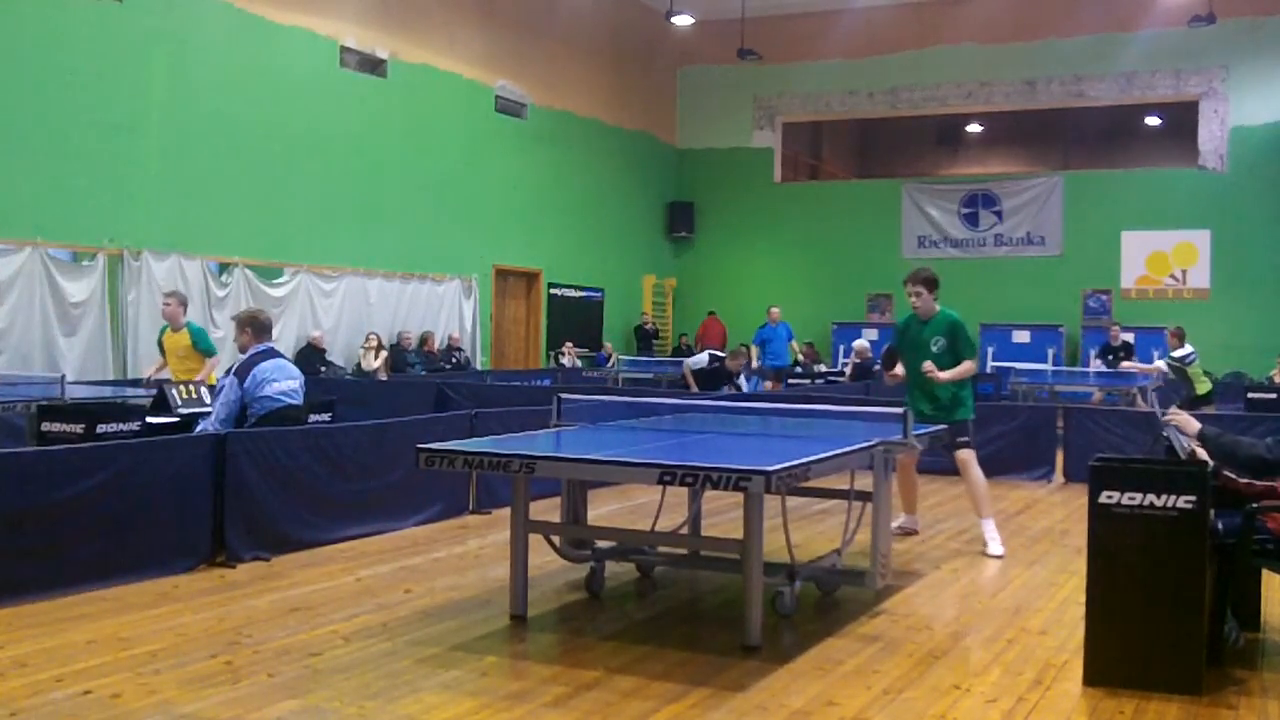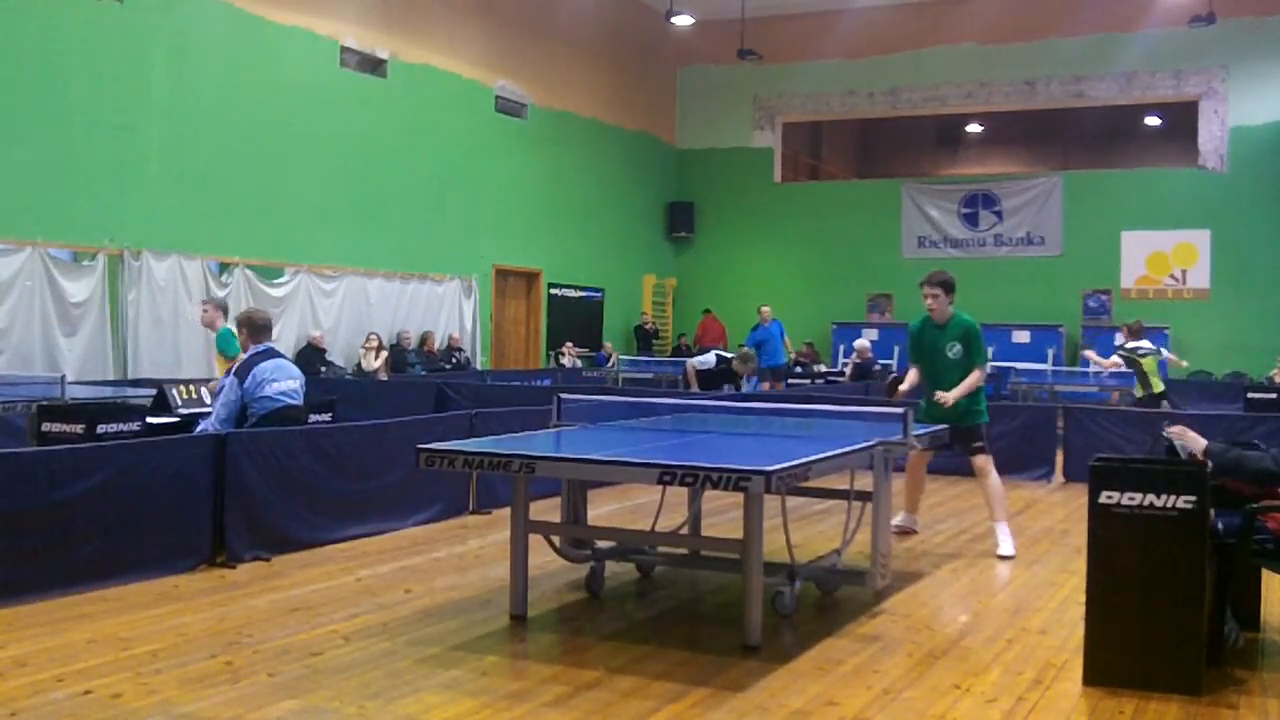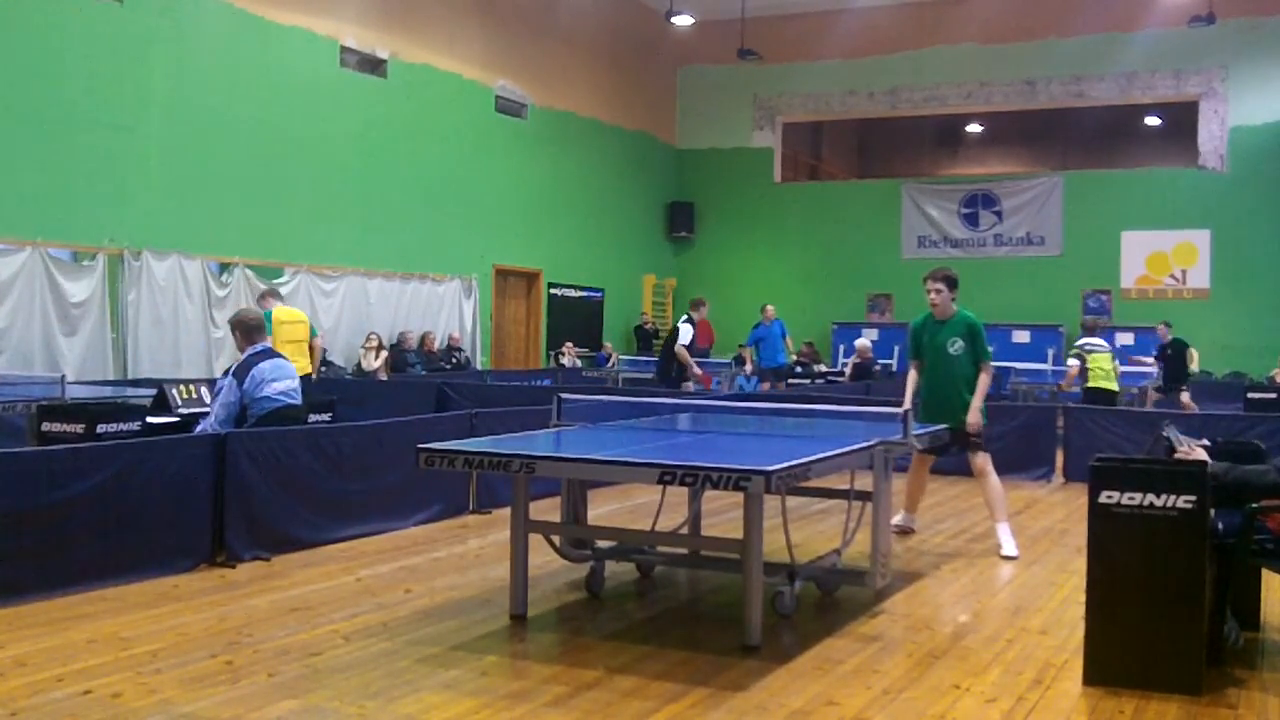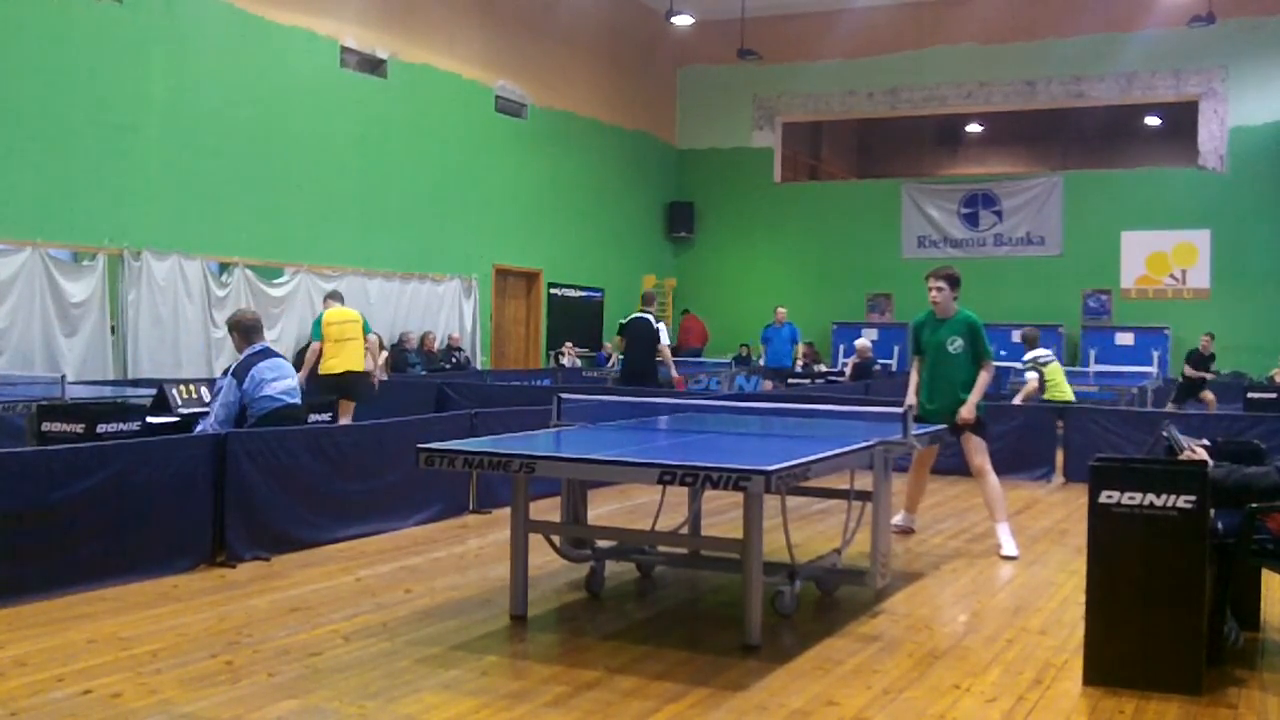
dt=0.4s
person 1, frame 1
left shoulder: (952, 322)
right shoulder: (904, 325)
left elbow: (971, 364)
right elbow: (903, 362)
left wrist: (942, 376)
right wrist: (896, 374)
left hip: (953, 405)
right hip: (918, 405)
left knee: (966, 460)
right knee: (904, 460)
left ankle: (990, 532)
right ankle: (909, 519)
person 1, frame 2
left shoulder: (968, 327)
right shoulder: (917, 328)
left elbow: (980, 372)
right elbow: (916, 367)
left wrist: (953, 394)
right wrist: (906, 385)
left hip: (967, 410)
right hip: (932, 410)
left knee: (983, 465)
right knee: (915, 460)
left ankle: (1004, 535)
right ankle: (908, 518)
person 1, frame 3
left shoulder: (970, 324)
right shoulder: (919, 326)
left elbow: (986, 369)
left wrist: (976, 407)
right wrist: (908, 399)
left hip: (965, 412)
right hip: (930, 411)
left knee: (983, 467)
right knee: (919, 463)
left ankle: (1004, 535)
right ankle: (907, 518)
person 1, frame 4
left shoulder: (970, 323)
right shoulder: (920, 324)
left elbow: (987, 367)
left wrist: (971, 403)
right wrist: (911, 394)
left hip: (964, 408)
right hip: (929, 407)
left knee: (981, 466)
right knee: (919, 463)
left ankle: (1004, 534)
right ankle: (907, 518)
